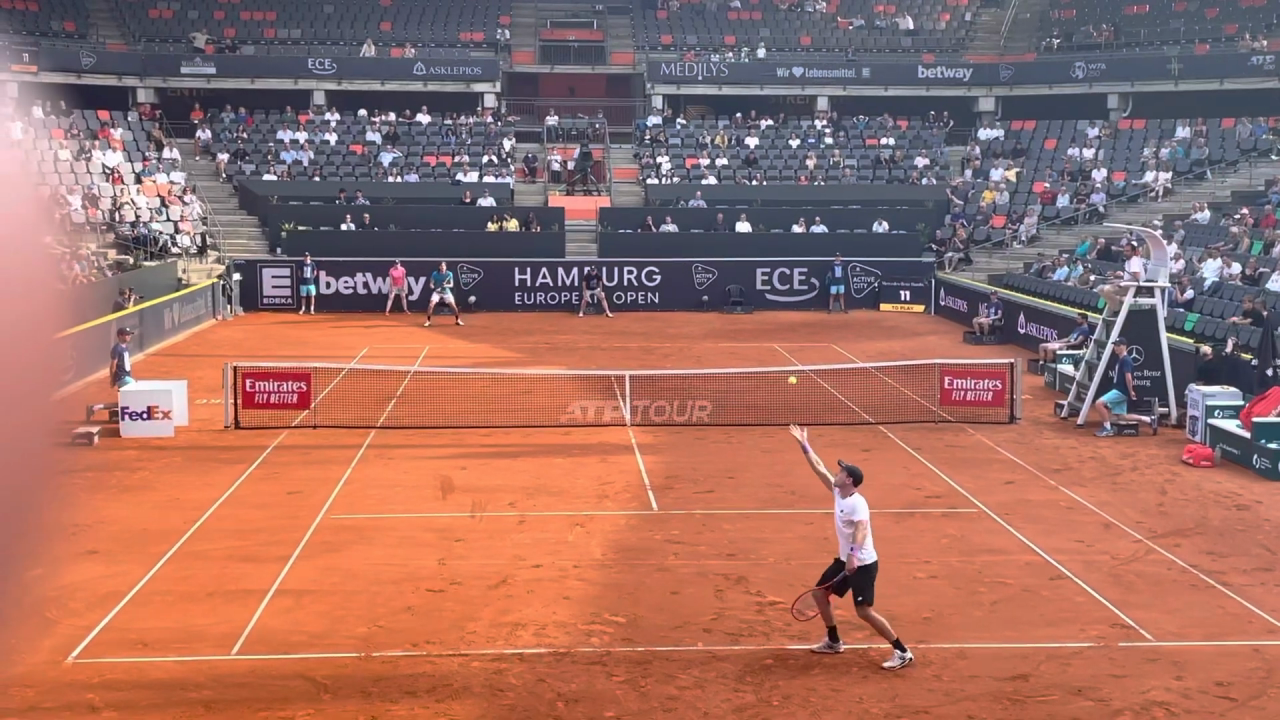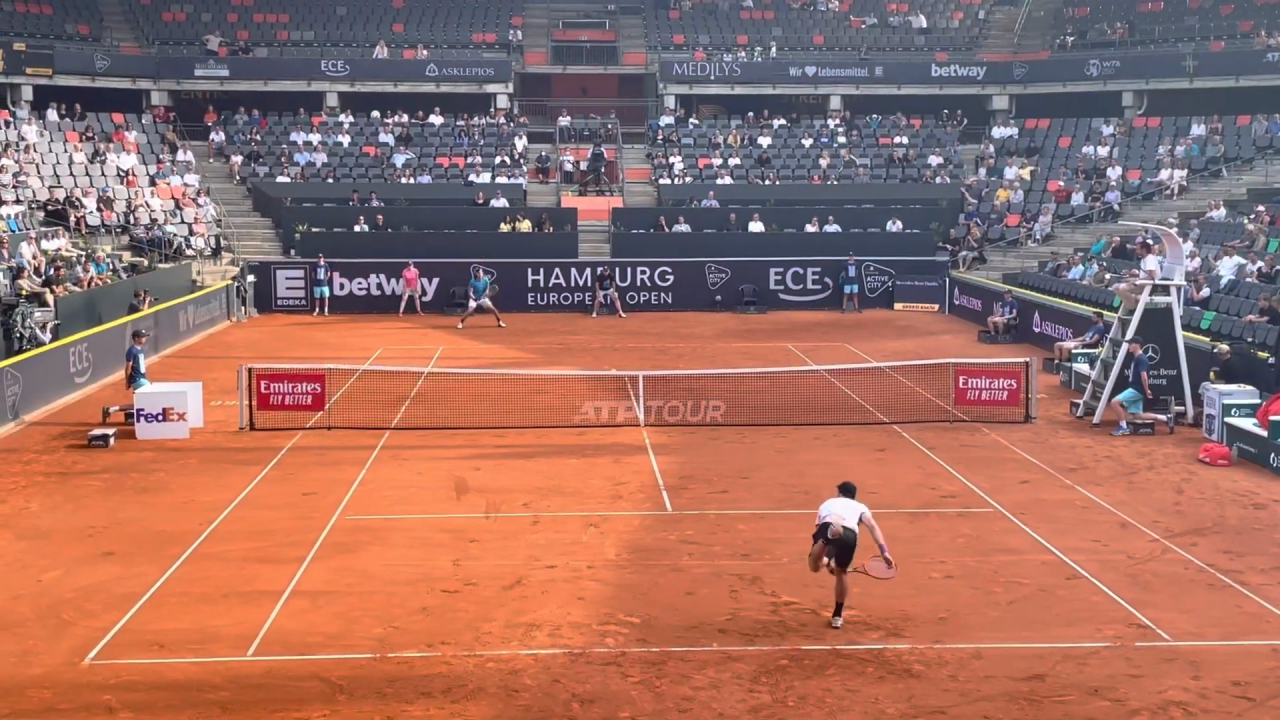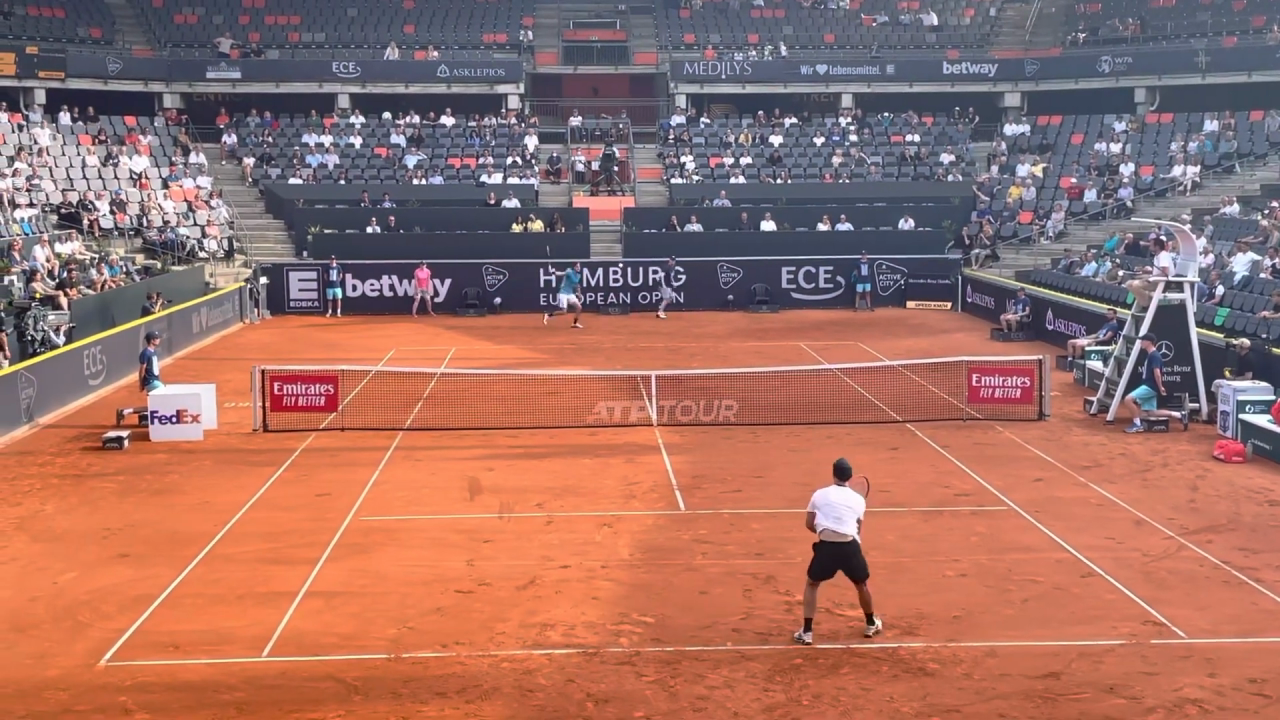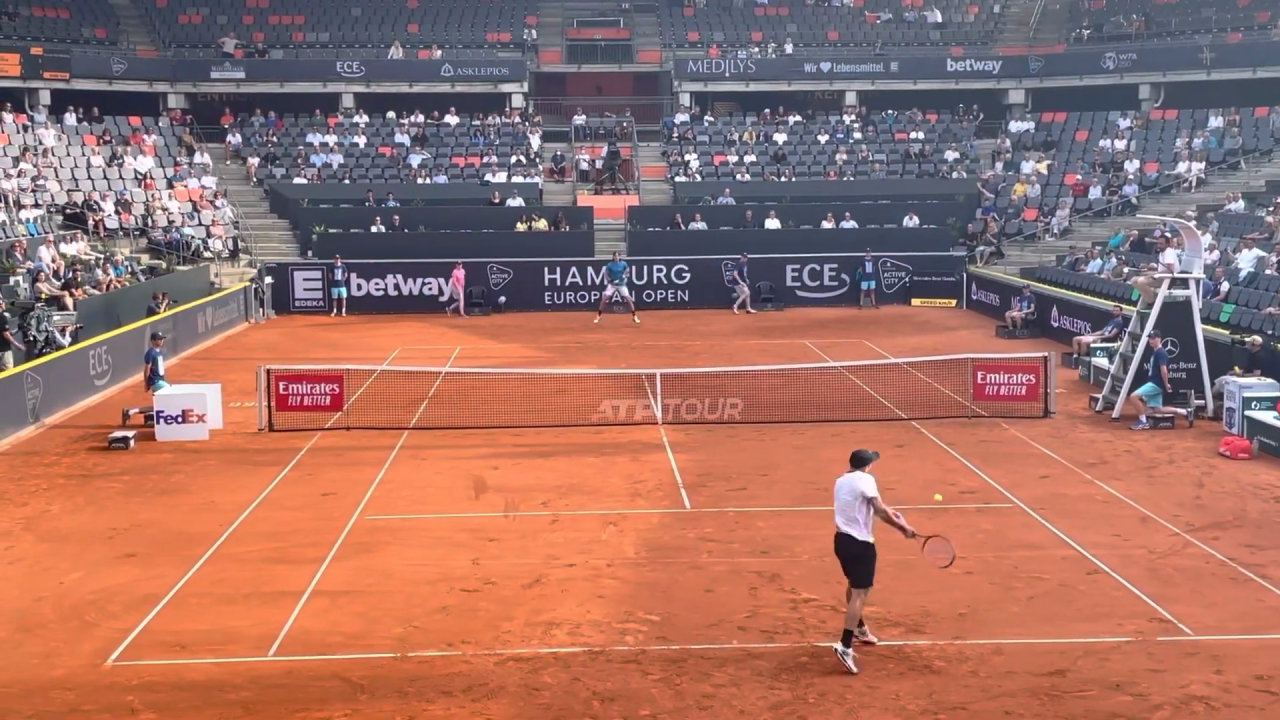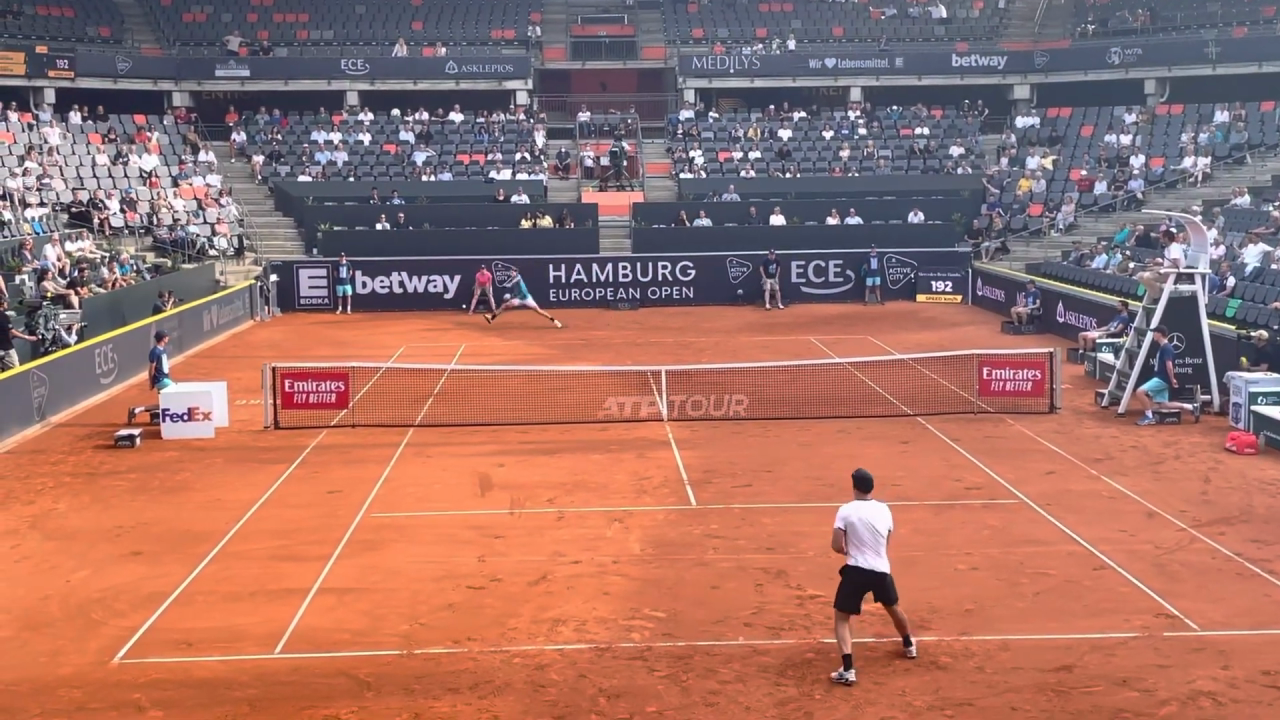
dt=1s
person 1, frame 1
left shoulder: (857, 503)
right shoulder: (839, 492)
left elbow: (861, 532)
right elbow: (819, 468)
left wrist: (854, 556)
right wrist: (804, 444)
left hip: (863, 564)
right hip: (844, 560)
left knee: (864, 612)
right knee: (819, 594)
left ankle: (902, 652)
right ankle: (833, 641)
person 1, frame 2
left shoulder: (827, 504)
right shoulder: (860, 507)
left elbow: (817, 531)
right elbow: (873, 526)
left wrist: (826, 561)
right wrist: (884, 551)
left hip: (827, 528)
right hip: (849, 535)
left knee: (815, 565)
right knee: (841, 572)
left ankle: (829, 535)
right ankle: (837, 616)
person 1, frame 3
left shoulder: (819, 494)
right shoulder: (858, 500)
left elbow: (809, 524)
right elbow: (857, 529)
left hip: (826, 547)
right hip: (850, 547)
left knee: (812, 585)
right knee: (862, 585)
left ankle: (807, 632)
right ankle: (871, 624)
person 1, frame 4
left shoulder: (841, 482)
right shoulder: (865, 480)
right elbow: (880, 510)
left wrist: (892, 516)
right wrist: (903, 527)
left hip: (842, 540)
right hip: (859, 543)
left knee: (854, 586)
right knee: (859, 595)
left ankle: (859, 628)
right ankle: (845, 647)
person 1, frame 5
left shoulder: (846, 511)
right shoulder: (884, 510)
left elbow: (836, 546)
left hip: (855, 571)
right hip: (881, 571)
left knee: (841, 618)
right knee: (893, 607)
left ankle: (847, 670)
right ankle: (909, 646)
